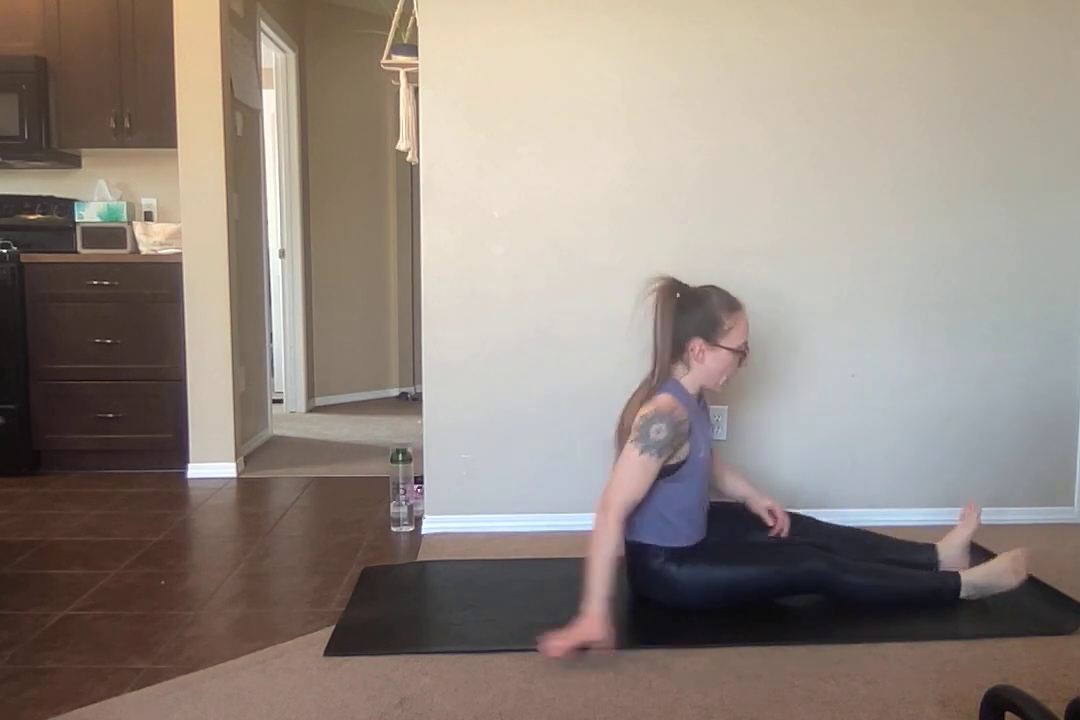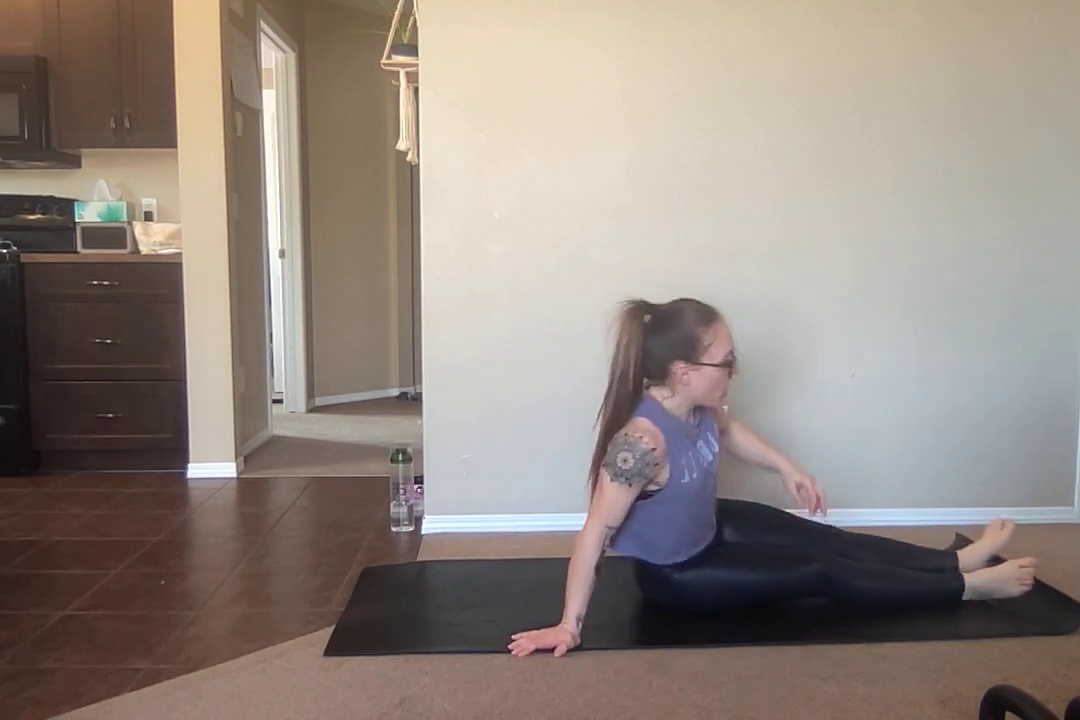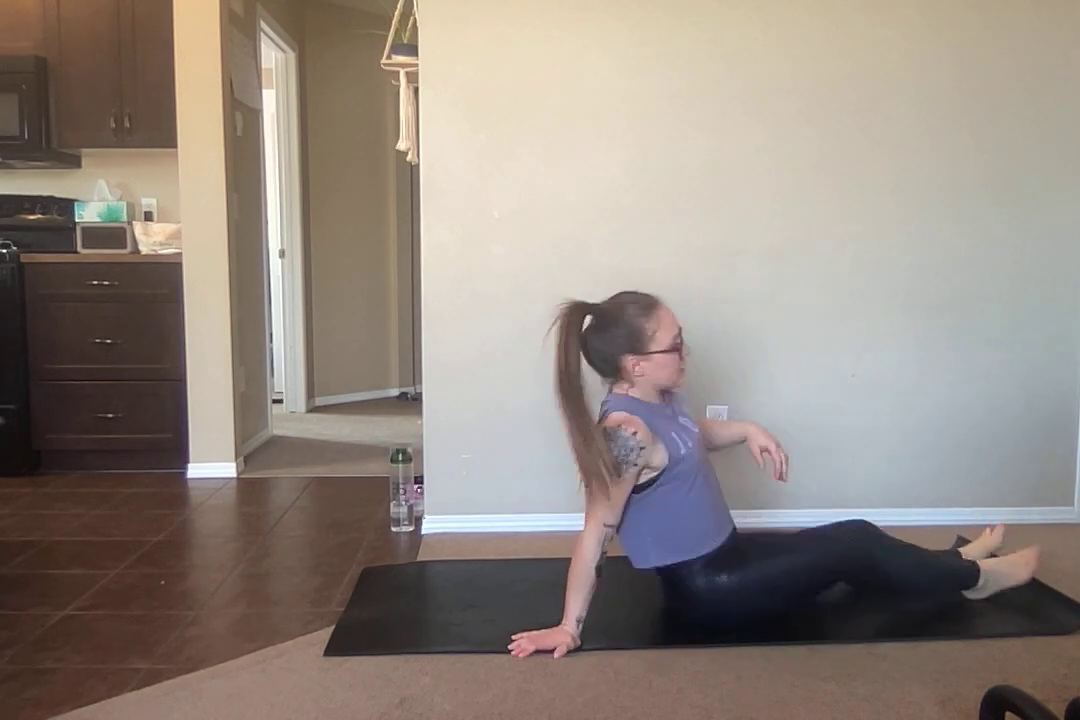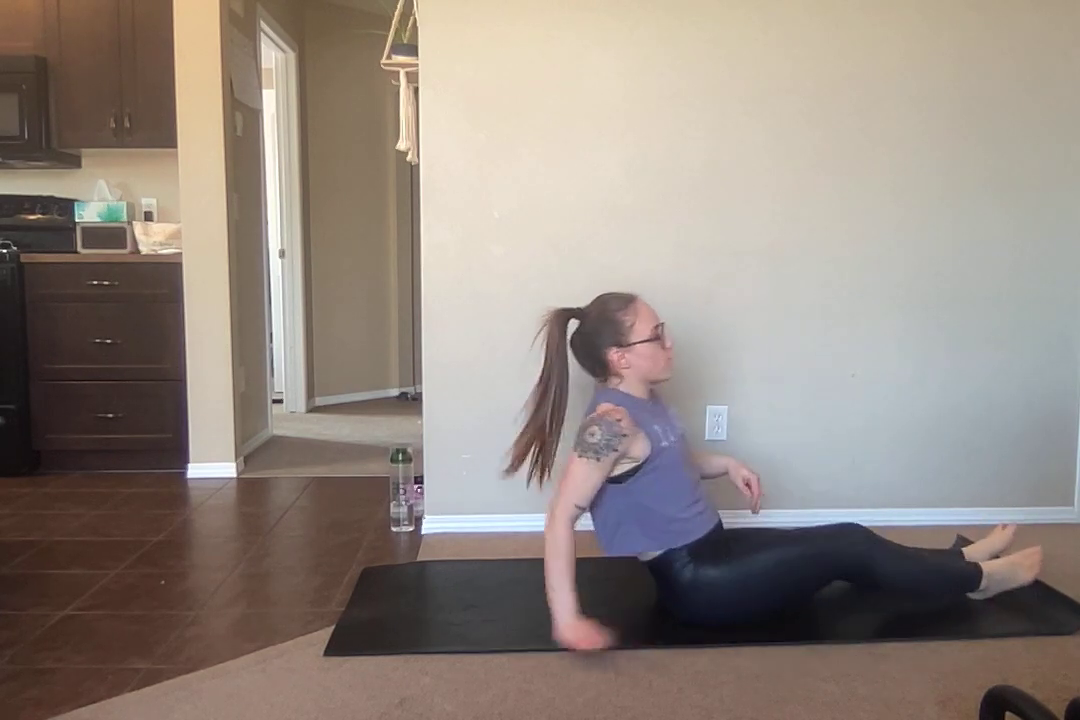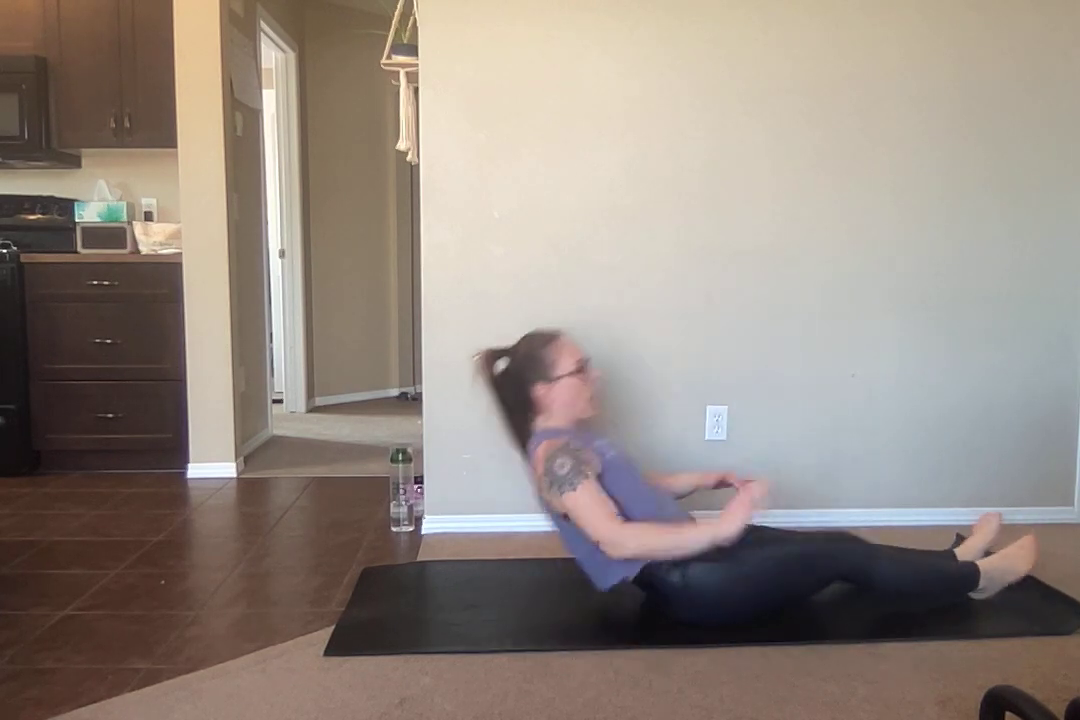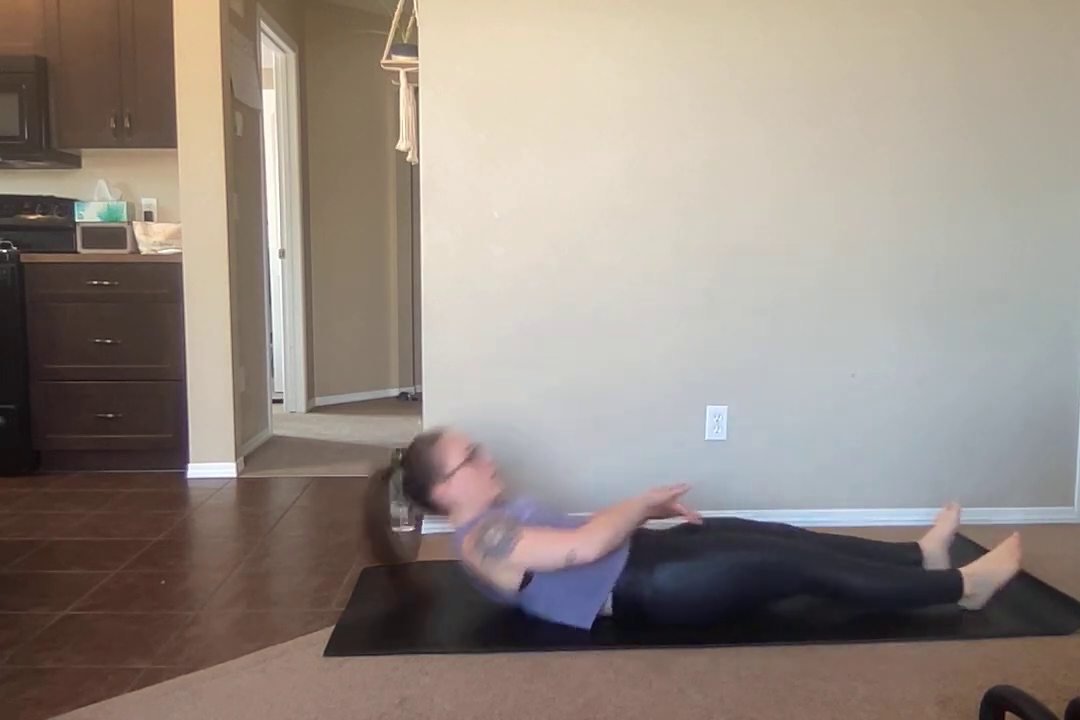
dt=0.3s
person 1, frame 1
left shoulder: (689, 393)
right shoulder: (666, 415)
right elbow: (612, 512)
left wrist: (752, 497)
right wrist: (595, 615)
left hip: (692, 532)
right hip: (665, 571)
left knee: (799, 530)
right knee: (817, 569)
left ankle: (937, 557)
right ankle: (962, 585)
person 1, frame 2
left shoulder: (694, 405)
right shoulder: (642, 440)
left elbow: (728, 430)
right elbow: (594, 535)
left wrist: (788, 467)
right wrist: (569, 625)
left hip: (708, 528)
right hip: (675, 576)
left knee: (823, 538)
right knee: (823, 573)
left ankle: (954, 561)
right ankle: (964, 588)
person 1, frame 3
left shoulder: (655, 399)
right shoulder: (624, 432)
right elbow: (594, 537)
left wrist: (746, 430)
right wrist: (570, 626)
left hip: (720, 551)
right hip: (708, 588)
left knee: (843, 547)
right knee: (858, 540)
left ankle: (957, 562)
right ankle: (975, 578)
person 1, frame 4
left shoulder: (642, 402)
right shoulder: (610, 422)
right elbow: (560, 518)
left wrist: (726, 465)
right wrist: (567, 618)
left hip: (708, 549)
right hip: (696, 583)
left knee: (843, 546)
right knee: (851, 546)
left ankle: (960, 560)
right ankle: (978, 578)
person 1, frame 5
left shoulder: (573, 440)
right shoulder: (556, 456)
right elbow: (617, 542)
left wrist: (713, 478)
right wrist: (714, 531)
left hip: (689, 557)
right hip: (687, 583)
left knee: (833, 542)
right knee: (841, 556)
left ankle: (959, 560)
right ankle: (978, 578)
person 1, frame 6
left shoulder: (493, 515)
right shoulder: (481, 541)
right elbow: (583, 546)
left wrist: (647, 510)
right wrist: (646, 500)
left hip: (640, 556)
right hip: (645, 590)
left knee: (787, 539)
right knee: (809, 568)
left ankle: (918, 556)
right ankle: (961, 588)
